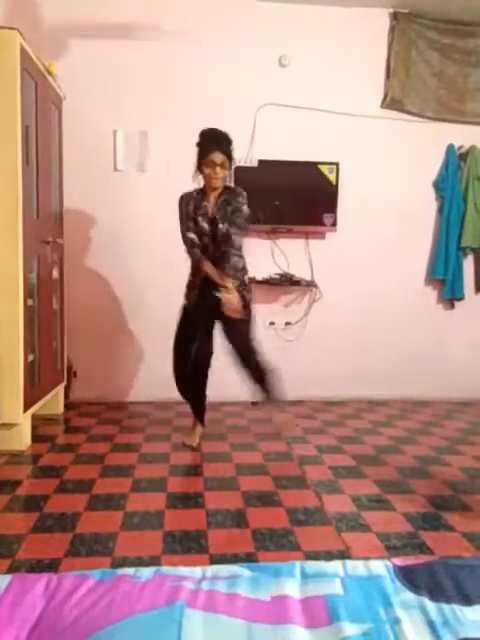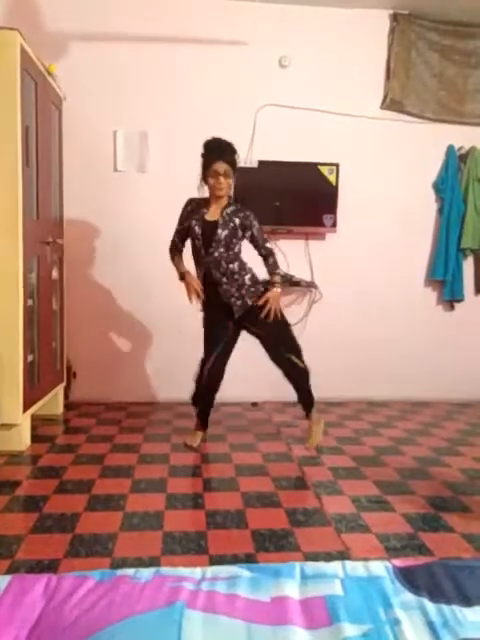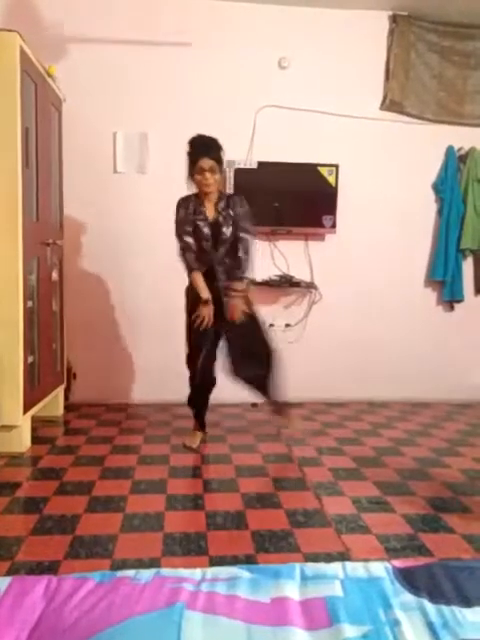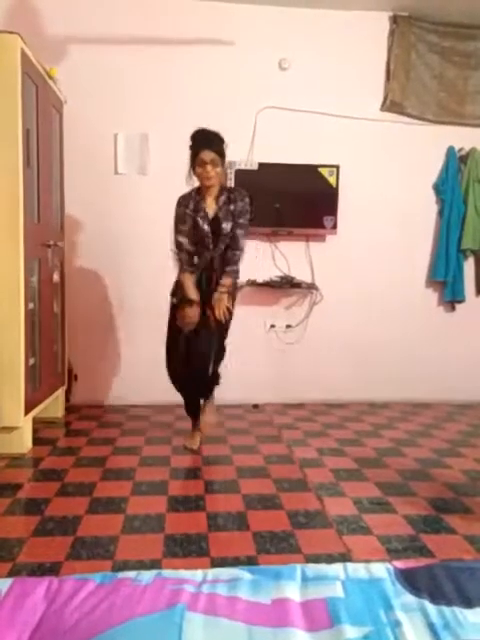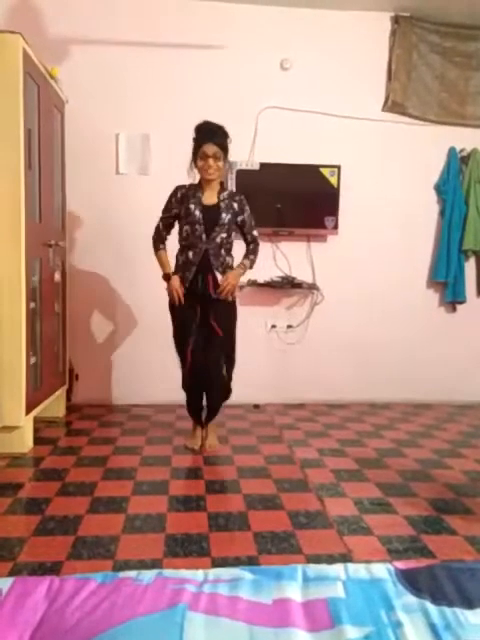
dt=0.2s
person 1, frame 1
left shoulder: (237, 198)
right shoulder: (188, 202)
left elbow: (235, 242)
right elbow: (193, 248)
left wrist: (231, 288)
right wrist: (221, 281)
left hip: (233, 286)
right hip: (202, 286)
left knee: (244, 350)
right knee: (189, 357)
right ankle: (198, 421)
person 1, frame 2
left shoulder: (241, 215)
right shoulder: (191, 209)
left elbow: (267, 252)
right elbow: (175, 249)
left wrist: (276, 287)
right wrist: (185, 275)
left hip: (249, 296)
right hip: (217, 301)
left knee: (286, 352)
right knee: (211, 367)
left ankle: (312, 415)
right ankle: (200, 426)
person 1, frame 3
left shoulder: (236, 204)
right shoulder: (186, 207)
left elbow: (243, 248)
right elbow: (189, 256)
left wrist: (237, 293)
right wrist: (204, 300)
left hip: (230, 292)
right hip: (200, 295)
left knee: (248, 361)
right knee: (200, 365)
right ankle: (198, 426)
person 1, frame 4
left shoulder: (238, 199)
right shoulder: (186, 203)
left elbow: (236, 247)
right elbow: (183, 254)
left wrist: (223, 291)
right wrist: (190, 300)
left hip: (221, 288)
right hip: (188, 289)
left knee: (204, 354)
right knee: (179, 359)
left ankle: (208, 399)
right ankle: (196, 424)
person 1, frame 5
left shoulder: (236, 201)
right shoulder: (181, 196)
left elbow: (253, 244)
right elbow: (159, 238)
left wrist: (237, 272)
right wrist: (169, 275)
left hip: (219, 287)
right hip: (186, 283)
left knee: (217, 359)
right knee: (190, 358)
left ankle: (211, 424)
right ankle: (196, 424)
